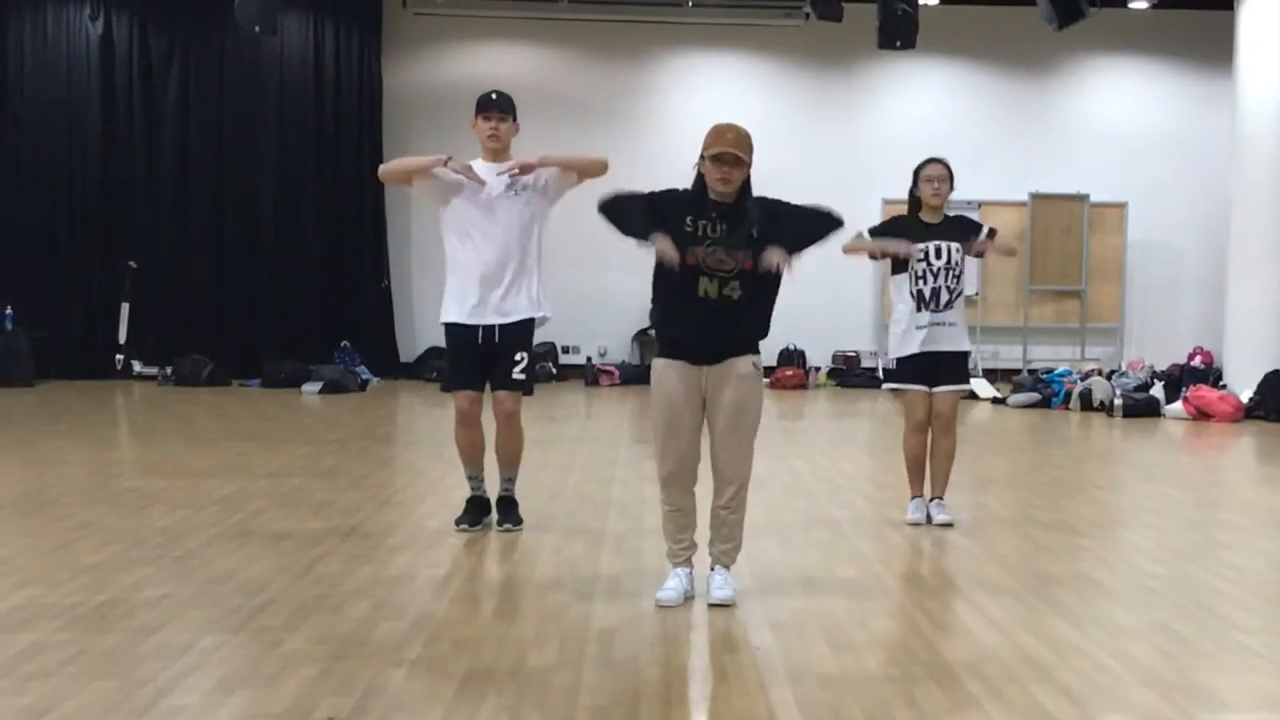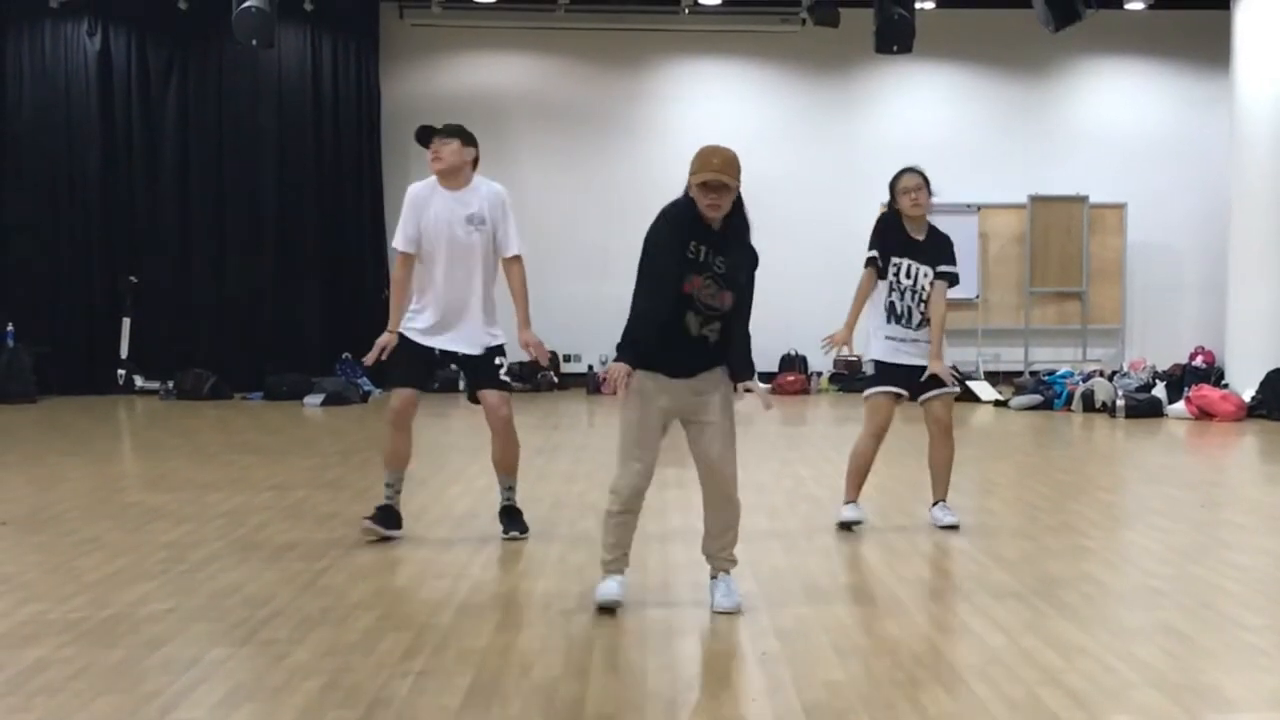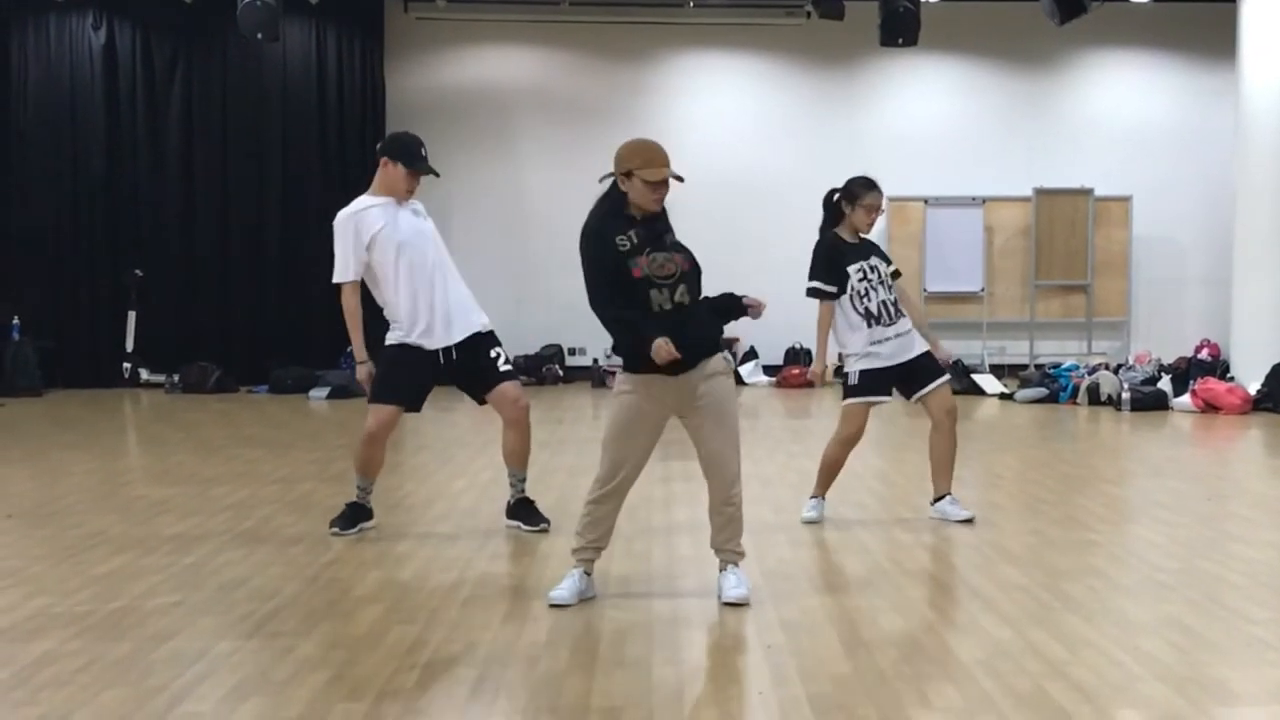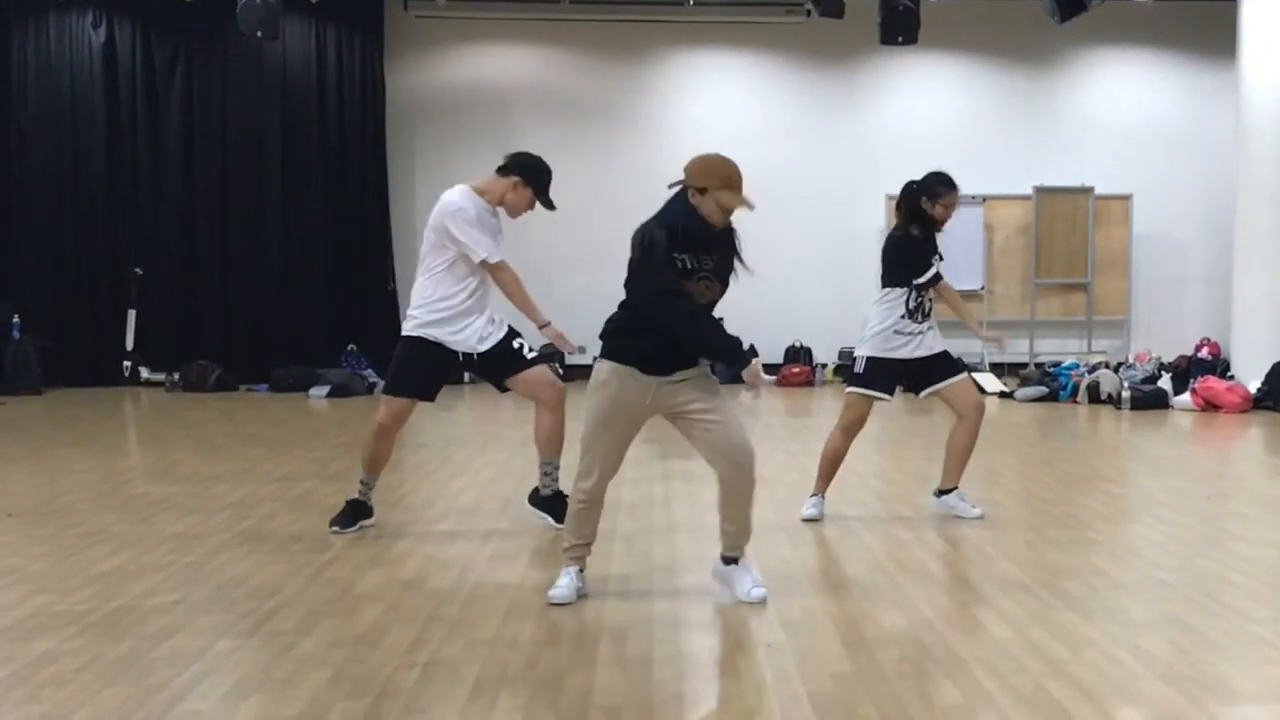
dt=1s
person 1, frame 1
left shoulder: (764, 214)
right shoulder: (677, 206)
left elbow: (828, 221)
right elbow: (612, 206)
left wrist: (786, 246)
right wrist: (652, 235)
left hip: (738, 361)
right hip: (677, 358)
left knee: (732, 472)
right knee: (673, 471)
left ankle: (721, 567)
right ankle: (680, 566)
person 1, frame 2
left shoulder: (741, 251)
right shoulder: (673, 223)
left elbow: (738, 320)
right elbow: (649, 295)
left wrist: (743, 373)
right wrist: (626, 356)
left hip: (710, 377)
right hip: (653, 373)
left knee: (722, 477)
right knee: (632, 477)
left ankle: (721, 572)
right ankle: (613, 572)
person 1, frame 3
left shoulder: (666, 232)
right shoulder: (602, 229)
right elbow: (606, 302)
left wrist: (737, 305)
right wrist: (648, 338)
left hip: (707, 368)
right hip: (643, 376)
left knee: (724, 471)
right knee: (613, 475)
left ankle: (730, 564)
right ankle: (582, 569)
person 1, frame 4
left shoulder: (722, 238)
right shoulder: (656, 238)
right elbow: (674, 312)
right wrist: (737, 355)
left hip: (688, 373)
right hip: (625, 370)
left knee: (738, 454)
right knee: (593, 474)
left ankle: (732, 559)
right ankle: (573, 568)
person 2, frame 1
left shoulder: (536, 175)
right shoulder: (453, 174)
left elbow: (599, 165)
right elbow: (387, 173)
left wrist: (545, 161)
right wrist: (441, 162)
left hip: (517, 310)
right hip: (464, 311)
left knee: (507, 408)
right knee: (465, 408)
left ankle: (507, 496)
right ankle: (476, 498)
person 2, frame 2
left shoulder: (493, 196)
right shoulder: (418, 195)
left elbow: (512, 262)
right elbow: (404, 263)
left wrist: (526, 327)
right wrist: (392, 327)
left hip: (480, 331)
right hip: (423, 328)
left knee: (500, 414)
right knee: (398, 409)
left ankle: (509, 506)
right ankle: (390, 507)
person 2, frame 3
left shoulder: (416, 209)
right shoulder: (353, 218)
right elbow: (349, 288)
right wrist: (361, 356)
left hip: (468, 328)
right hip: (409, 341)
left knee: (516, 406)
right knee: (376, 428)
left ankle: (518, 502)
right ankle: (360, 506)
person 2, frame 4
left shoulder: (487, 207)
right shoulder: (459, 207)
right elbow: (499, 271)
right wrist: (543, 323)
left hip: (483, 329)
right hip: (430, 332)
left knee: (551, 393)
right knee: (387, 421)
left ankle: (547, 494)
right ankle: (361, 503)
person 3, frame 1
left shoulder: (963, 226)
right shoulder: (901, 225)
left elbow: (1008, 248)
right elbow: (849, 247)
left wrist: (990, 247)
right wrist: (887, 246)
left hip: (950, 341)
right hip: (910, 338)
left knee: (946, 420)
right knee: (918, 422)
left ankle: (937, 500)
right ankle: (915, 498)
person 3, frame 2
left shoulder: (941, 243)
right shoulder: (886, 226)
left elbow: (938, 301)
right elbow: (870, 276)
left wrist: (938, 357)
right wrist: (847, 328)
left hip: (926, 349)
right hip: (886, 347)
left knee: (942, 423)
right knee: (877, 424)
left ankle: (940, 504)
right ankle: (851, 502)
person 3, frame 3
left shoulder: (872, 249)
right shoulder: (828, 247)
left elbow: (901, 297)
right elbow: (825, 304)
left wrist: (934, 342)
right wrist: (820, 357)
left hip: (906, 347)
right hip: (865, 356)
left knee: (946, 412)
right knee: (849, 432)
left ankle: (942, 499)
right ankle: (817, 498)
person 3, frame 4
left shoulder: (924, 237)
right shoulder: (904, 241)
right elbow: (941, 289)
right wrist: (977, 329)
left hip: (924, 346)
right hip: (884, 344)
left knee: (972, 406)
right knee: (850, 421)
left ankle: (947, 492)
right ankle: (817, 496)
